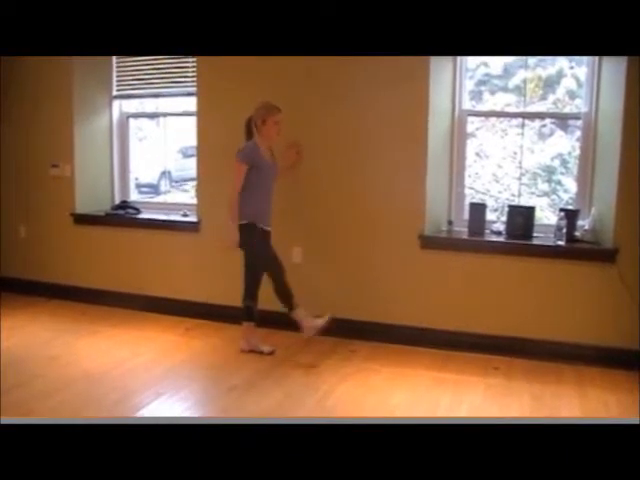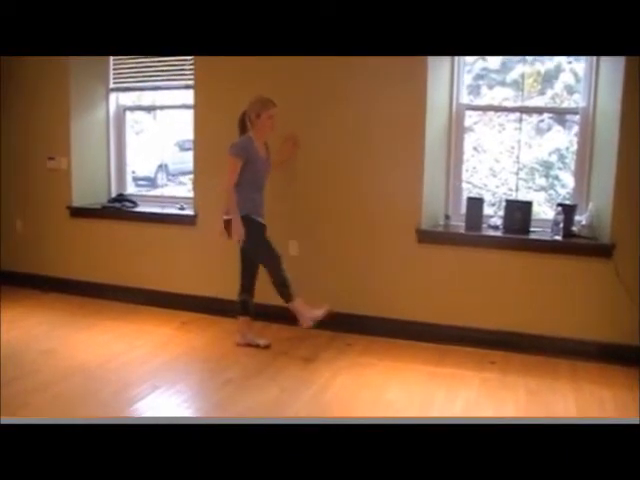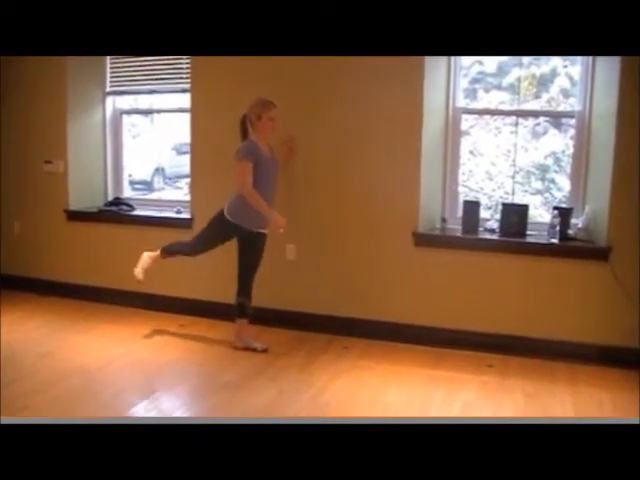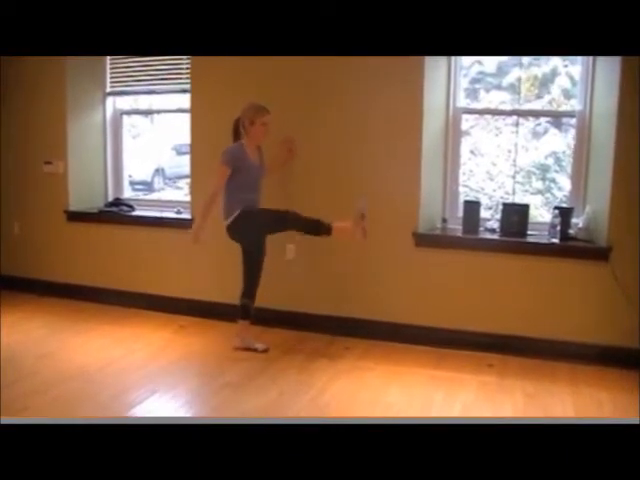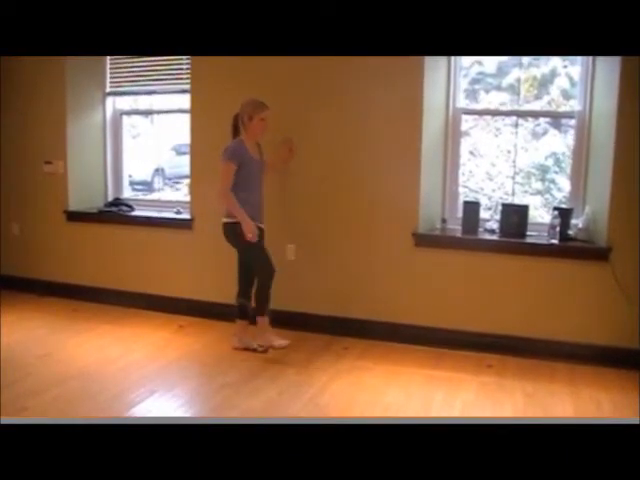
dt=0.5s
person 1, frame 1
left shoulder: (269, 152)
right shoulder: (247, 152)
right elbow: (234, 192)
left wrist: (286, 164)
right wrist: (233, 227)
left hip: (259, 225)
right hip: (245, 224)
left knee: (254, 280)
right knee: (275, 269)
left ankle: (249, 338)
right ankle: (303, 320)
person 1, frame 2
left shoulder: (264, 146)
right shoulder: (241, 146)
right elbow: (230, 186)
left wrist: (283, 156)
right wrist: (236, 222)
left hip: (254, 218)
right hip: (241, 217)
left knee: (250, 276)
right knee: (272, 260)
left ankle: (244, 332)
right ankle: (301, 311)
person 1, frame 3
left shoulder: (268, 149)
right shoulder: (247, 149)
right elbow: (246, 189)
left wrist: (284, 157)
right wrist: (271, 214)
left hip: (257, 227)
right hip: (235, 219)
left knee: (246, 280)
right knee: (194, 247)
left ankle: (241, 335)
right ankle: (151, 257)
person 1, frame 4
left shoulder: (258, 152)
right shoulder: (233, 153)
right elbow: (215, 190)
left wrist: (282, 158)
right wrist: (201, 222)
left hip: (254, 221)
right hip: (240, 219)
left knee: (252, 280)
right knee: (290, 218)
left ankle: (243, 336)
right ankle: (348, 227)
person 1, frame 5
left shoulder: (257, 148)
right shoulder: (234, 149)
right elbow: (224, 191)
left wrist: (280, 158)
right wrist: (244, 220)
left hip: (253, 223)
right hip: (237, 224)
left knee: (248, 276)
right knee: (265, 269)
left ankle: (241, 335)
right ankle: (264, 331)
